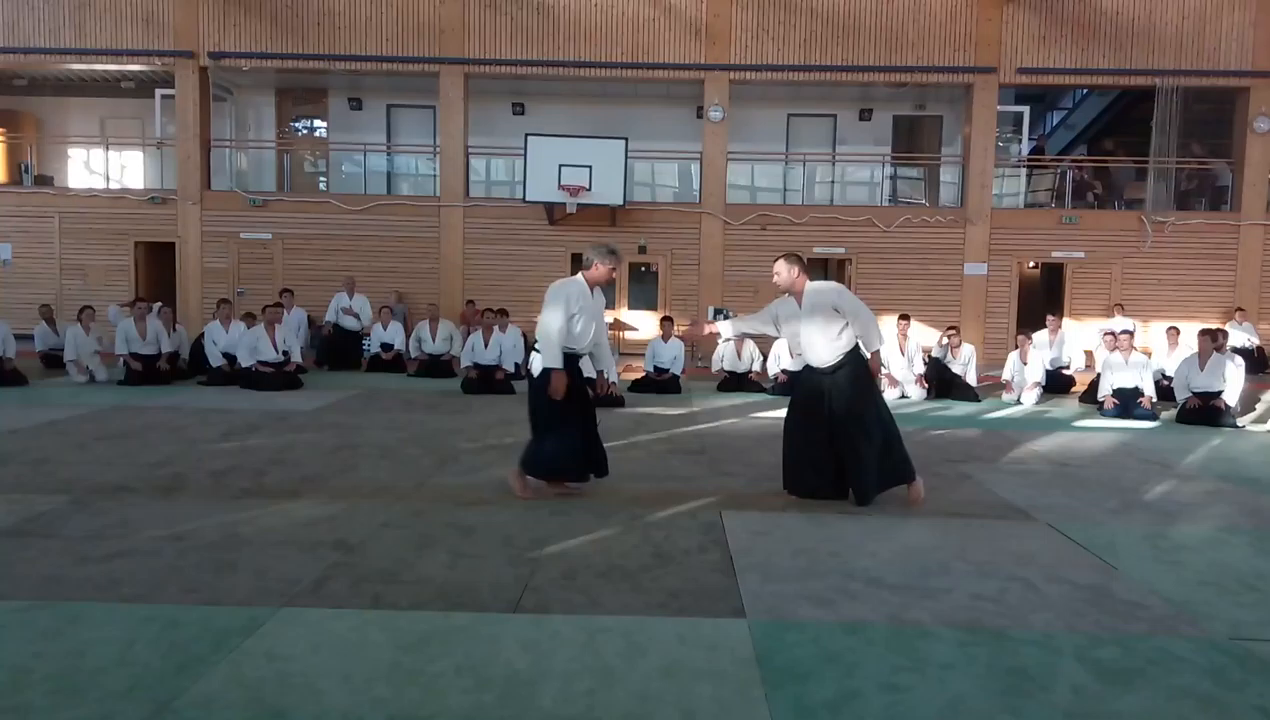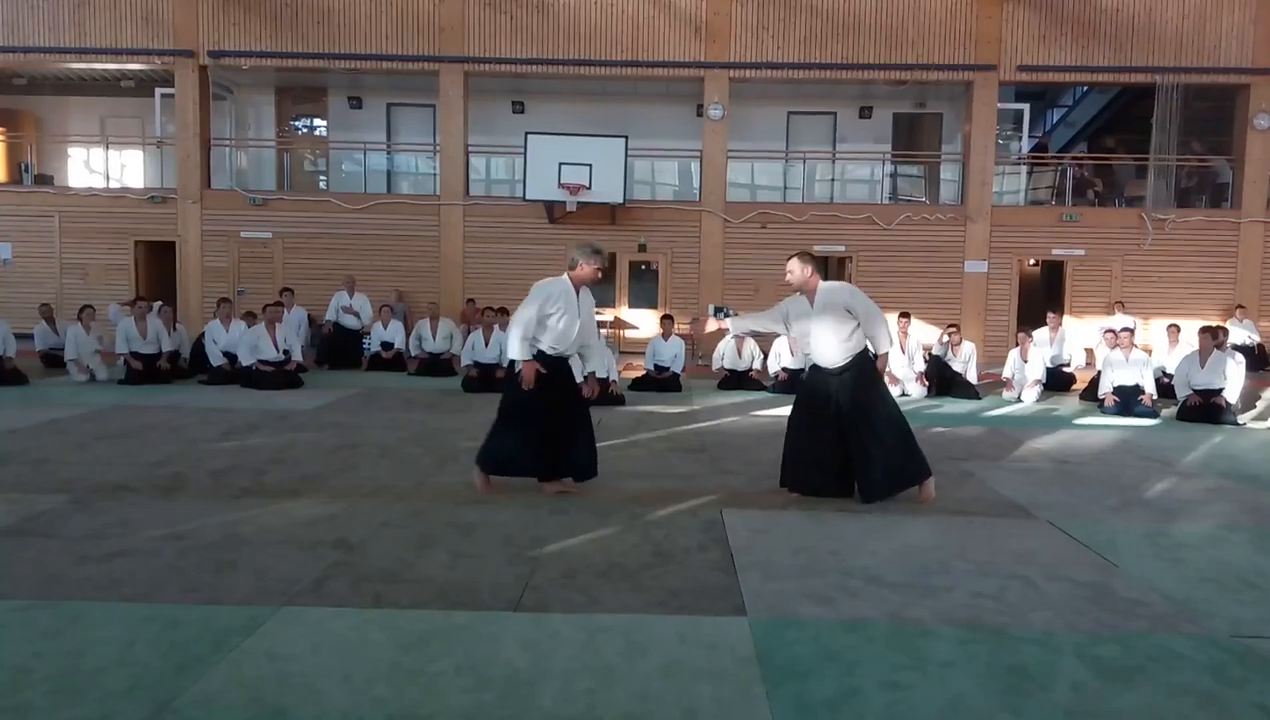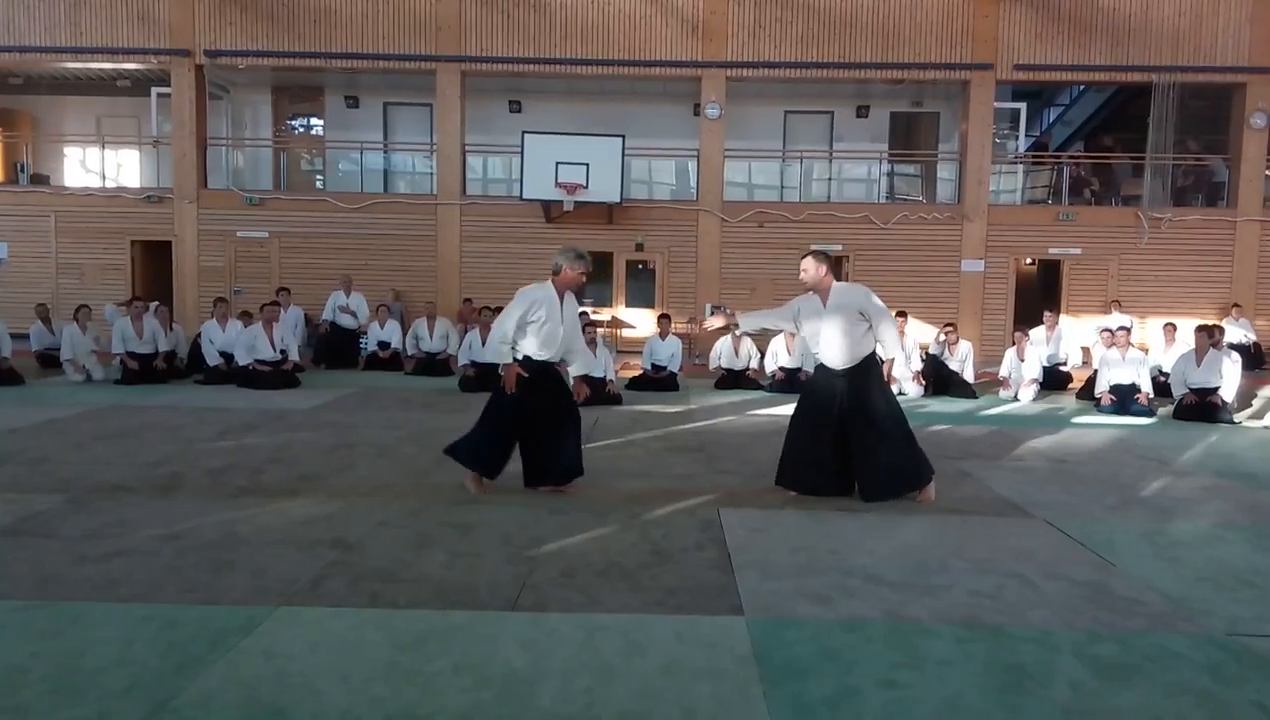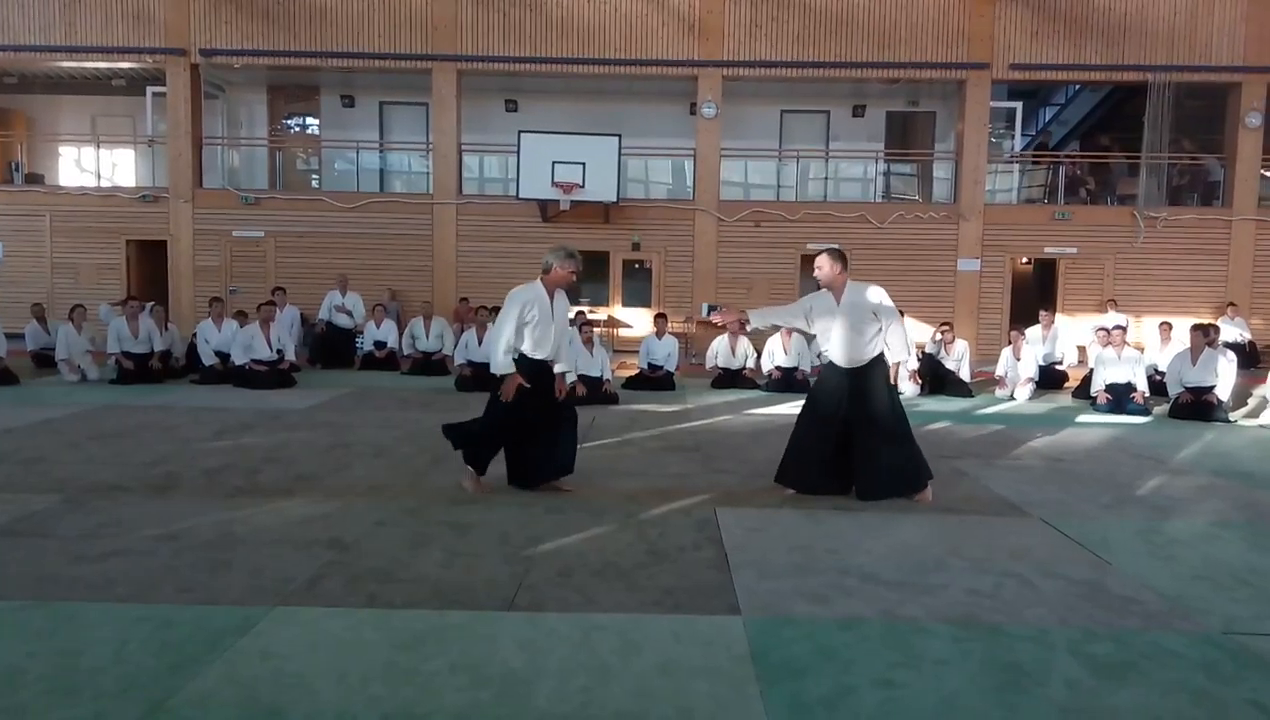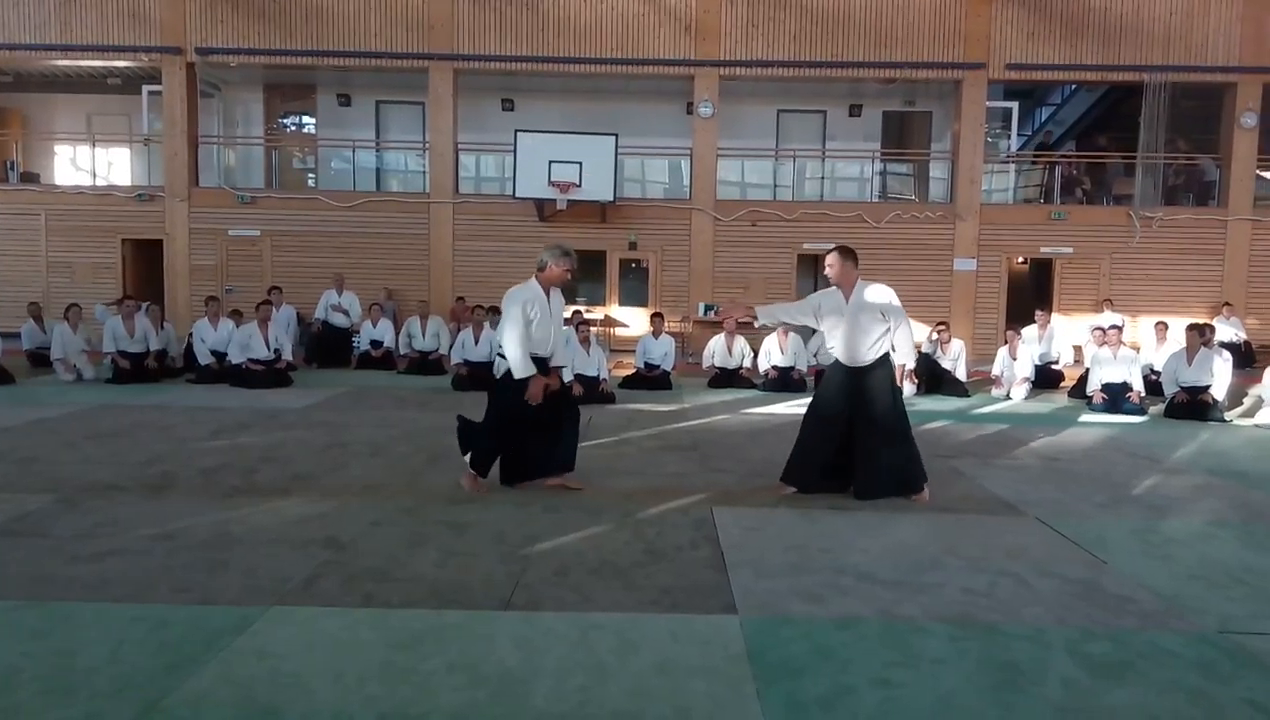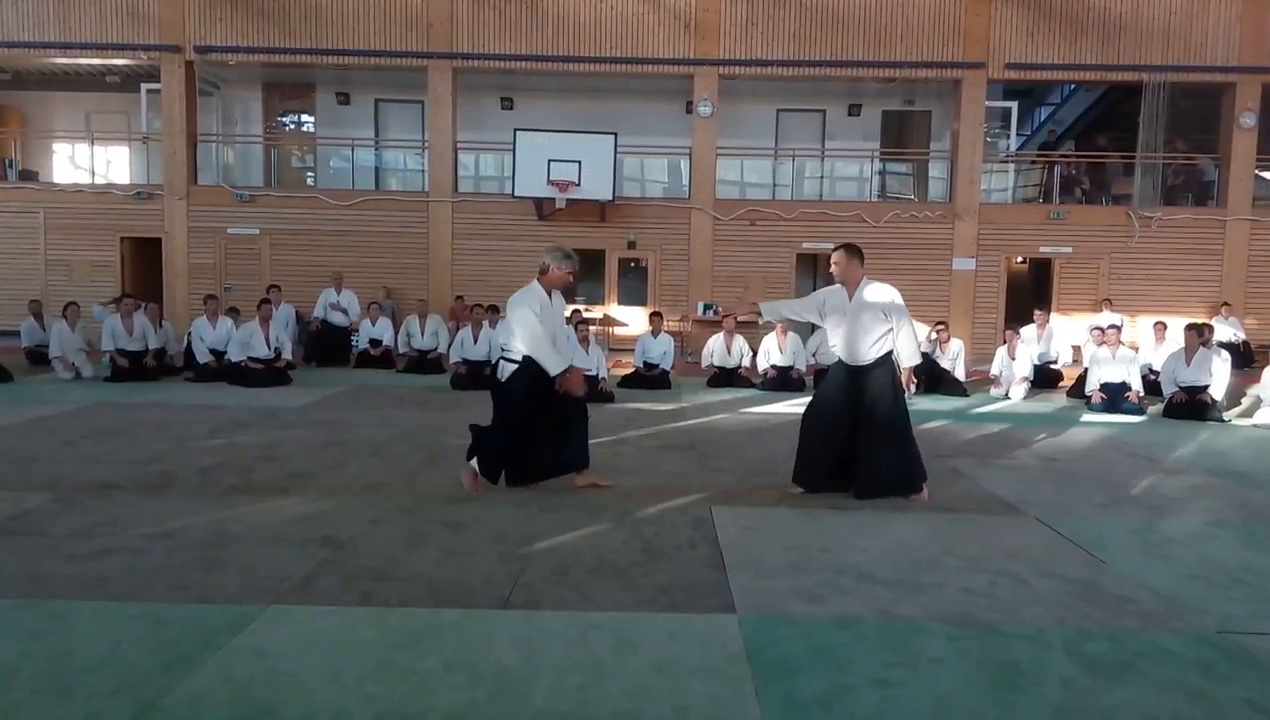
dt=0.1s
person 1, frame 1
left shoulder: (832, 292)
right shoulder: (780, 307)
left elbow: (863, 317)
right elbow: (752, 322)
left wrist: (873, 353)
right wrist: (714, 327)
left hip: (849, 369)
right hip: (815, 374)
left knee: (869, 426)
right knee: (802, 430)
left ankle: (909, 479)
right ankle: (810, 484)
person 1, frame 2
left shoulder: (844, 292)
right shoulder: (791, 306)
left elbow: (874, 319)
right elbow: (761, 320)
left wrist: (881, 355)
right wrist: (721, 324)
left hip: (856, 370)
right hip: (822, 374)
left knee: (879, 426)
right knee: (806, 428)
left ankle: (921, 477)
right ankle: (811, 482)
person 1, frame 3
left shoulder: (859, 294)
right shoulder: (802, 305)
left elbow: (884, 323)
right elbow: (772, 318)
left wrist: (887, 359)
right wrist: (730, 319)
left hip: (864, 372)
right hip: (828, 376)
left knee: (885, 429)
right knee: (807, 428)
left ankle: (920, 481)
right ankle: (806, 481)
person 1, frame 4
left shoulder: (871, 293)
right shoulder: (815, 302)
left elbow: (894, 326)
right elbow: (780, 315)
left wrist: (895, 362)
right wrist: (741, 316)
left hip: (871, 373)
right hip: (836, 374)
left knee: (887, 430)
right knee: (814, 426)
left ankle: (916, 483)
right ankle: (805, 481)
person 1, frame 5
left shoulder: (881, 294)
right shoulder: (823, 299)
left elbow: (901, 328)
right elbow: (790, 311)
left wrist: (902, 364)
right wrist: (749, 311)
left hip: (877, 372)
right hip: (841, 371)
left knee: (889, 431)
right knee: (819, 424)
left ankle: (913, 484)
right ankle: (804, 480)
person 1, frame 6
left shoulder: (884, 293)
right shoulder: (828, 296)
left elbow: (904, 329)
right elbow: (794, 308)
left wrist: (907, 367)
right wrist: (754, 308)
left hip: (879, 372)
right hip: (844, 370)
left knee: (889, 431)
right knee: (820, 423)
left ankle: (912, 484)
right ankle: (812, 480)
person 2, frame 1
left shoulder: (598, 297)
right shoulder: (564, 289)
left elbow: (600, 338)
right elbow: (550, 332)
left wrist: (604, 373)
right wrist: (555, 371)
left hip: (569, 364)
right hip: (550, 364)
left knee: (580, 420)
right knee: (557, 422)
left ankle: (558, 478)
right ankle: (522, 472)
person 2, frame 2
left shoulder: (587, 297)
right shoulder: (546, 289)
left elbow: (590, 338)
right elbow: (519, 324)
left wrist: (590, 374)
right wrist: (525, 361)
left hip: (559, 366)
right hip: (535, 362)
left knee: (571, 417)
right knee: (522, 419)
left ankle: (553, 478)
right ankle: (485, 468)
person 2, frame 3
left shoulder: (571, 302)
right shoulder: (531, 295)
left elbow: (575, 341)
right elbow: (501, 330)
left wrist: (577, 375)
right wrist: (507, 365)
left hip: (548, 372)
right hip: (521, 368)
left knee: (564, 419)
right knee: (503, 422)
left ankle: (549, 477)
right ankle: (474, 471)
person 2, frame 4
left shoulder: (562, 299)
right shoulder: (522, 296)
left elbow: (561, 340)
right elbow: (502, 338)
left wrist: (560, 375)
right wrist: (508, 374)
left hip: (542, 371)
right hip: (516, 369)
left knee: (561, 418)
right knee: (500, 423)
left ankle: (545, 476)
right ankle: (472, 469)
person 2, frame 5
left shoulder: (557, 296)
right shoulder: (519, 296)
left elbow: (559, 336)
right elbow: (515, 342)
left wrist: (557, 370)
right wrist: (530, 378)
left hip: (540, 366)
right hip: (516, 369)
left knee: (563, 412)
right knee: (503, 423)
left ankle: (555, 473)
right ankle: (473, 470)
person 2, frame 6
left shoulder: (556, 298)
right shoulder: (523, 300)
left elbow: (559, 338)
right elbow: (536, 343)
left wrist: (567, 371)
right wrist: (563, 373)
left hip: (549, 368)
right hip: (518, 370)
left knee: (572, 413)
right knee: (509, 425)
left ankle: (582, 473)
right ankle: (475, 469)
